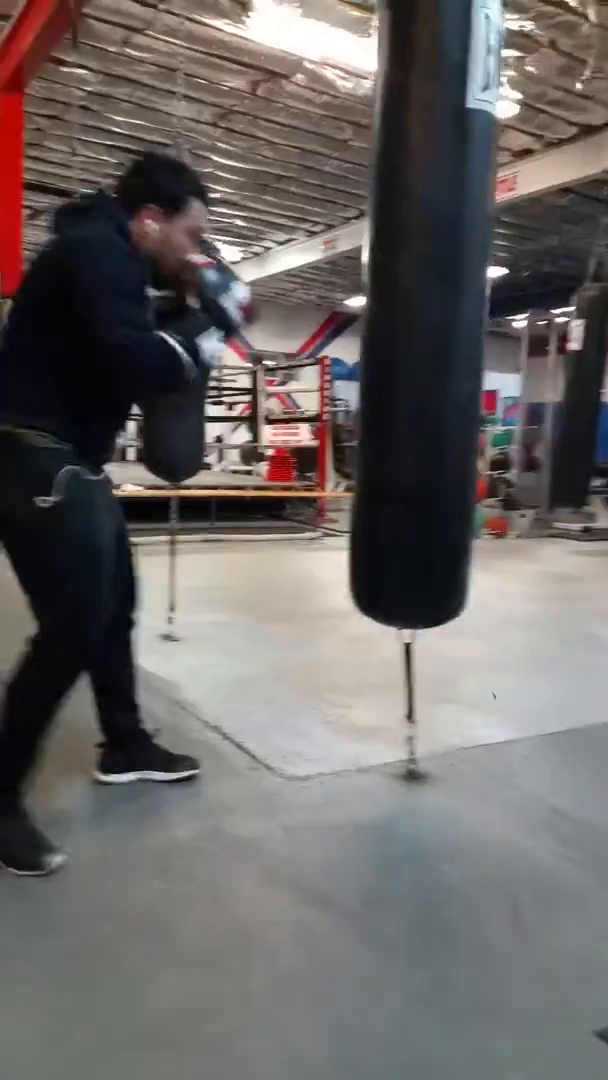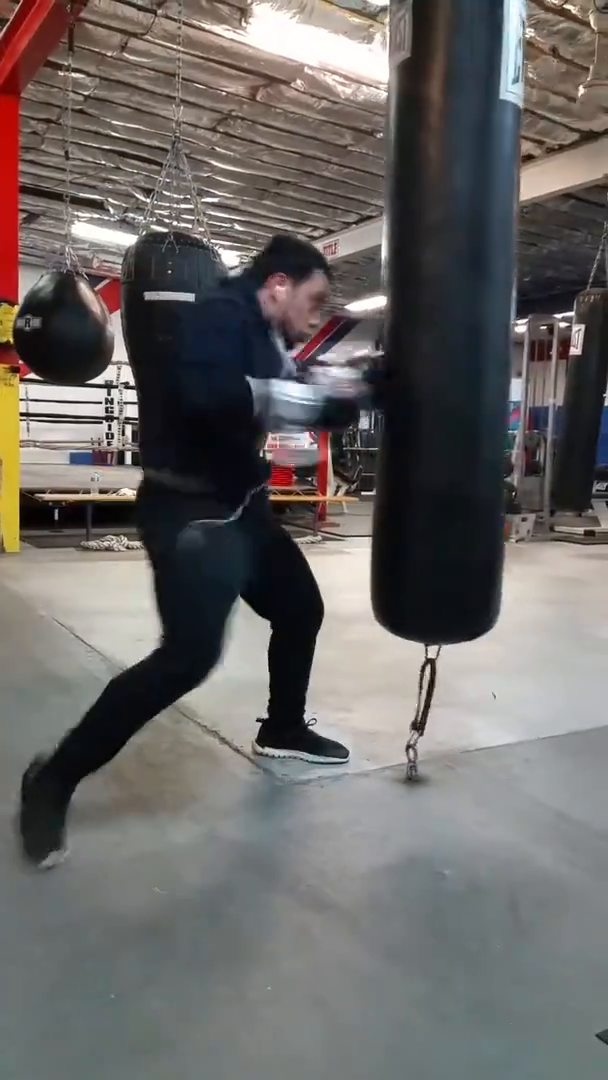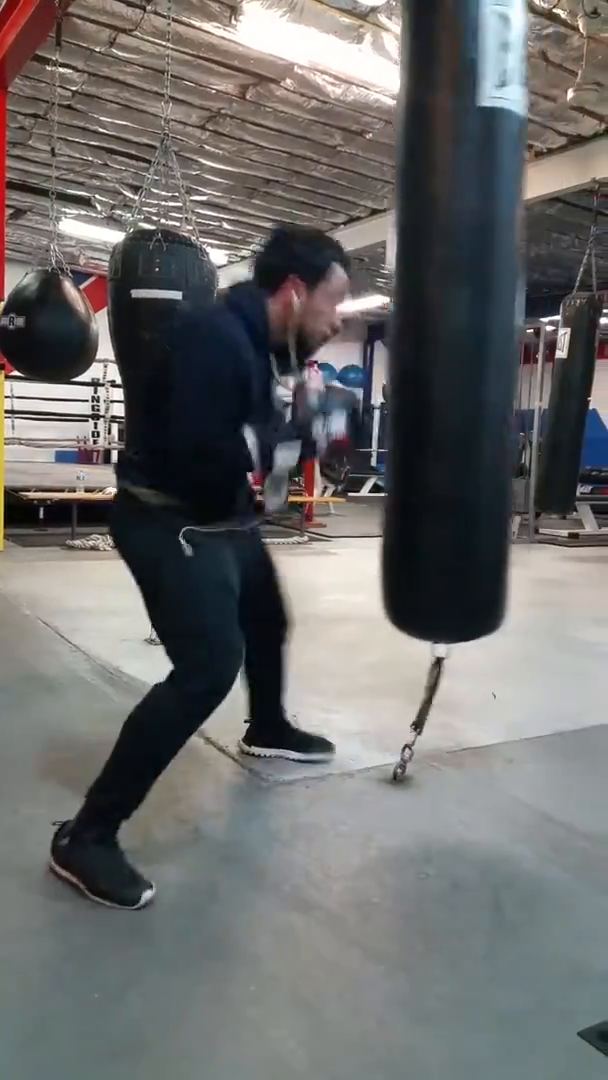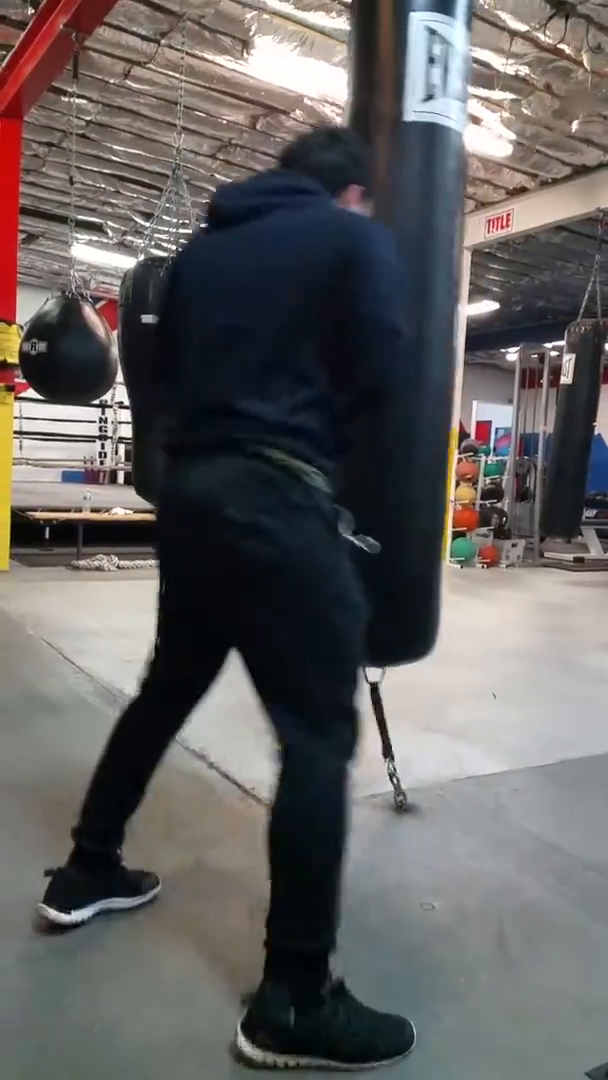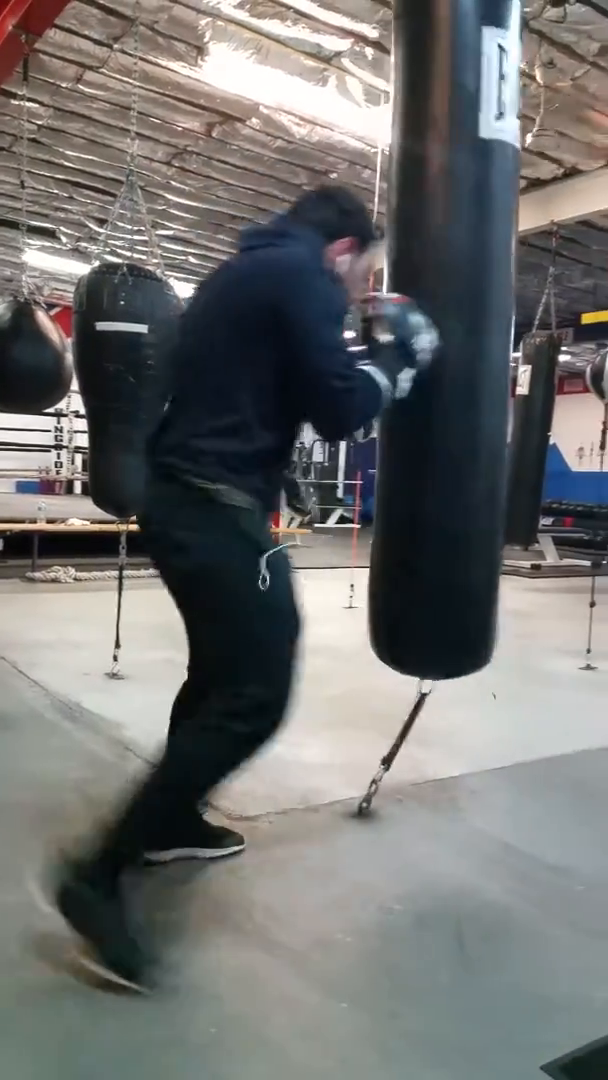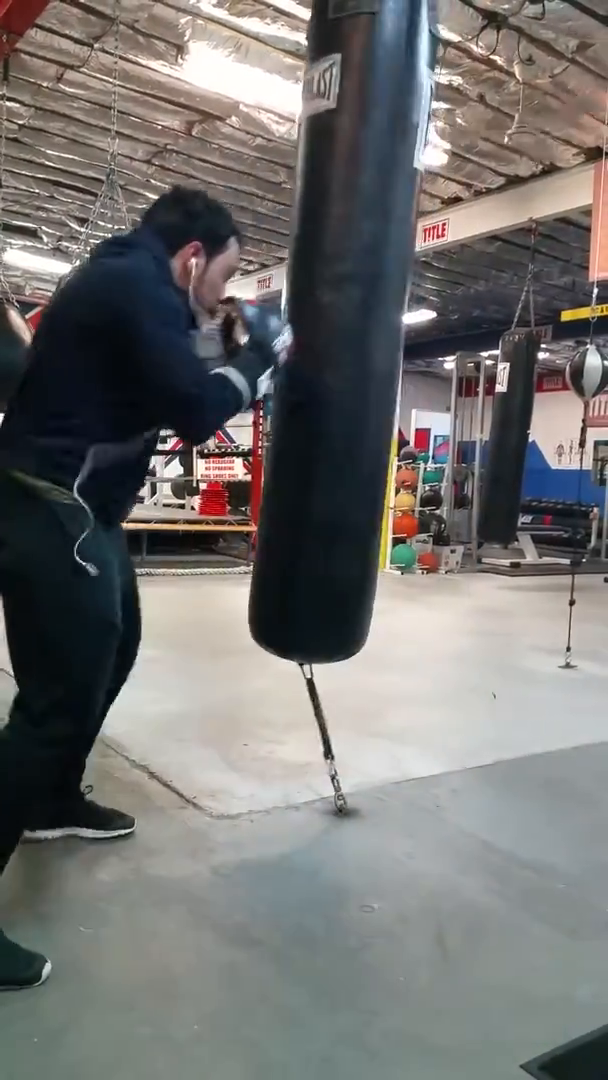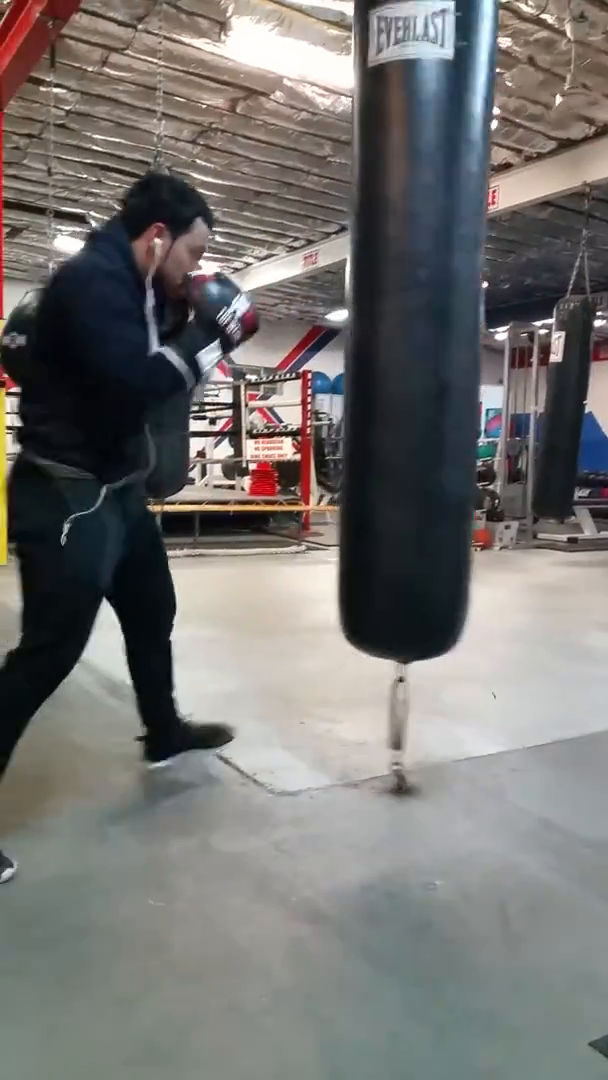
dt=0.7s
person 1, frame 1
left shoulder: (110, 261)
right shoulder: (98, 248)
left elbow: (124, 359)
right elbow: (135, 364)
left wrist: (192, 314)
right wrist: (209, 328)
left hip: (66, 462)
left knee: (113, 603)
right knee: (76, 625)
left ankle: (125, 746)
person 1, frame 2
left shoulder: (267, 340)
right shoulder: (221, 315)
left elbow: (306, 410)
right elbow: (201, 394)
left wrist: (341, 393)
right wrist: (293, 395)
left hip: (238, 504)
right hip: (189, 509)
left knee: (302, 610)
right knee: (188, 656)
left ankle: (283, 727)
right ankle: (54, 778)
person 1, frame 3
left shoulder: (263, 339)
right shoulder: (217, 336)
right elbow: (196, 453)
left hip: (215, 516)
right hip: (165, 519)
left knee: (265, 621)
right knee: (208, 666)
left ankle: (267, 729)
right ankle: (86, 836)
person 1, frame 4
left shoulder: (202, 247)
right shoulder: (353, 241)
right elbow: (379, 382)
right wrist: (327, 360)
left hip: (187, 491)
right hip: (273, 497)
left knee: (171, 682)
right knee: (320, 729)
left ankle: (87, 872)
right ankle: (293, 998)
person 1, frame 5
left shoulder: (238, 277)
right shoulder: (301, 279)
right elbow: (339, 408)
left wrist: (360, 354)
right wrist: (396, 360)
left hip: (183, 499)
right hip: (220, 514)
left knee: (222, 670)
right knee: (249, 702)
left ankle: (170, 821)
right ankle: (98, 878)
person 1, frame 6
left shoulder: (129, 282)
right shoulder: (135, 284)
left elbow: (166, 387)
right elbow: (194, 410)
left wrist: (240, 358)
right wrist: (255, 357)
left hip: (84, 512)
left knee: (109, 653)
person 1, frame 7
left shoulder: (131, 283)
right shoulder: (93, 279)
left elbow: (143, 366)
right elbow: (132, 386)
left wrist: (198, 324)
right wrist: (206, 335)
left hip: (113, 487)
right hip: (67, 493)
left knee: (152, 606)
left ankle: (164, 731)
